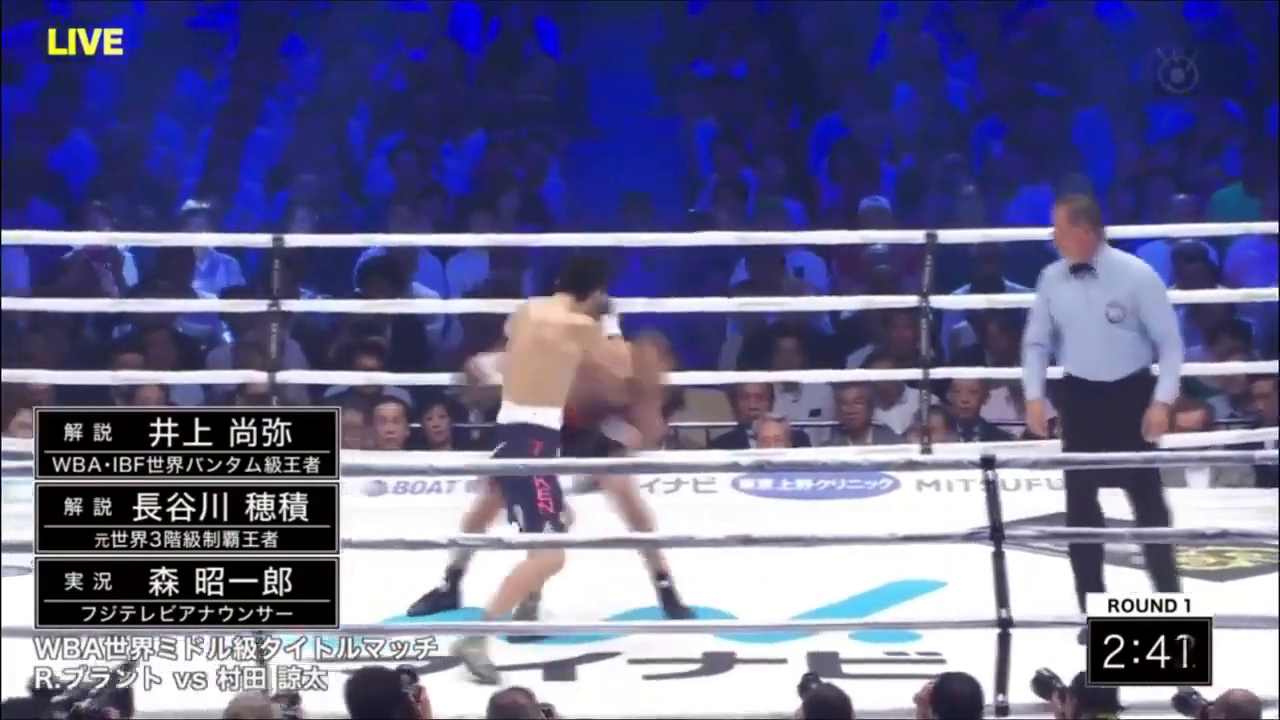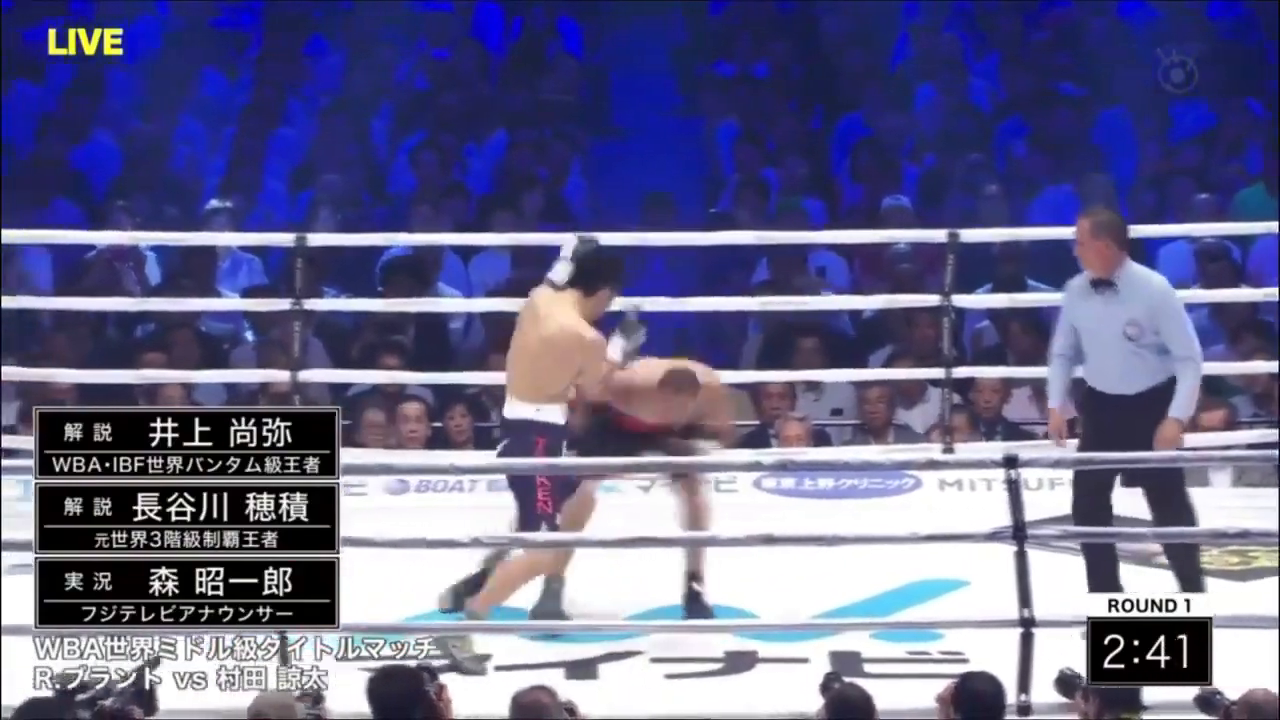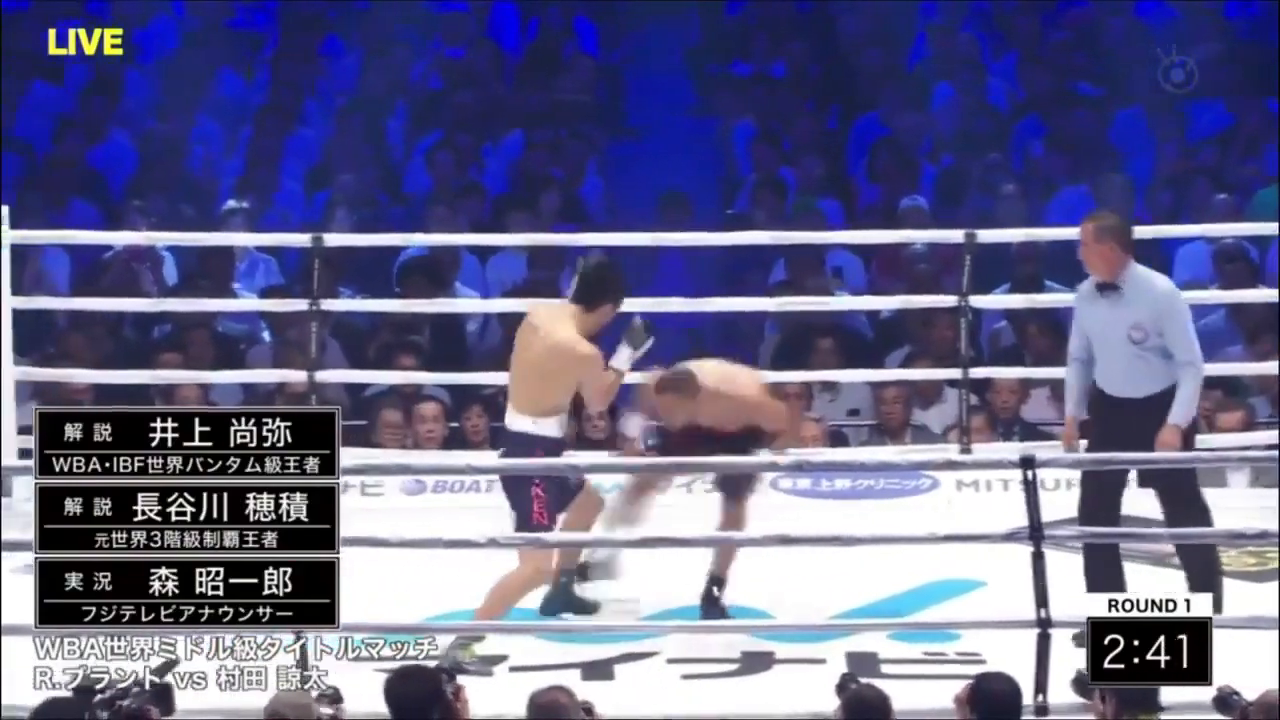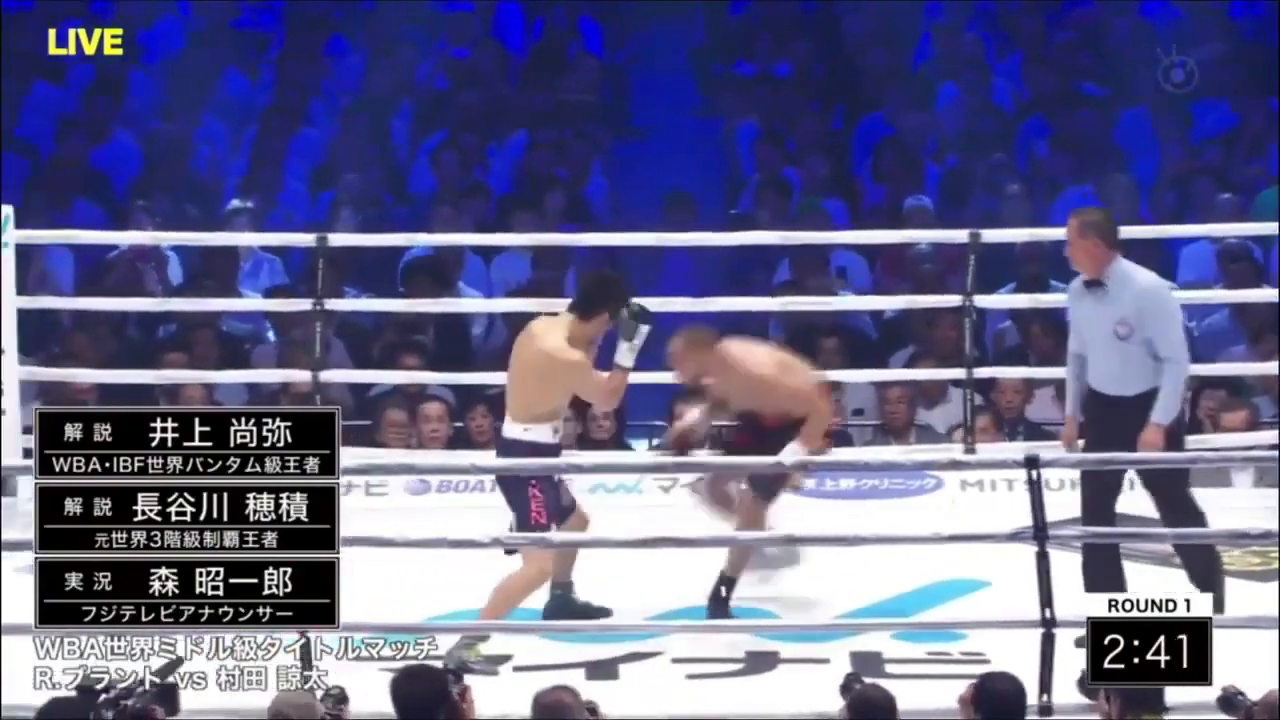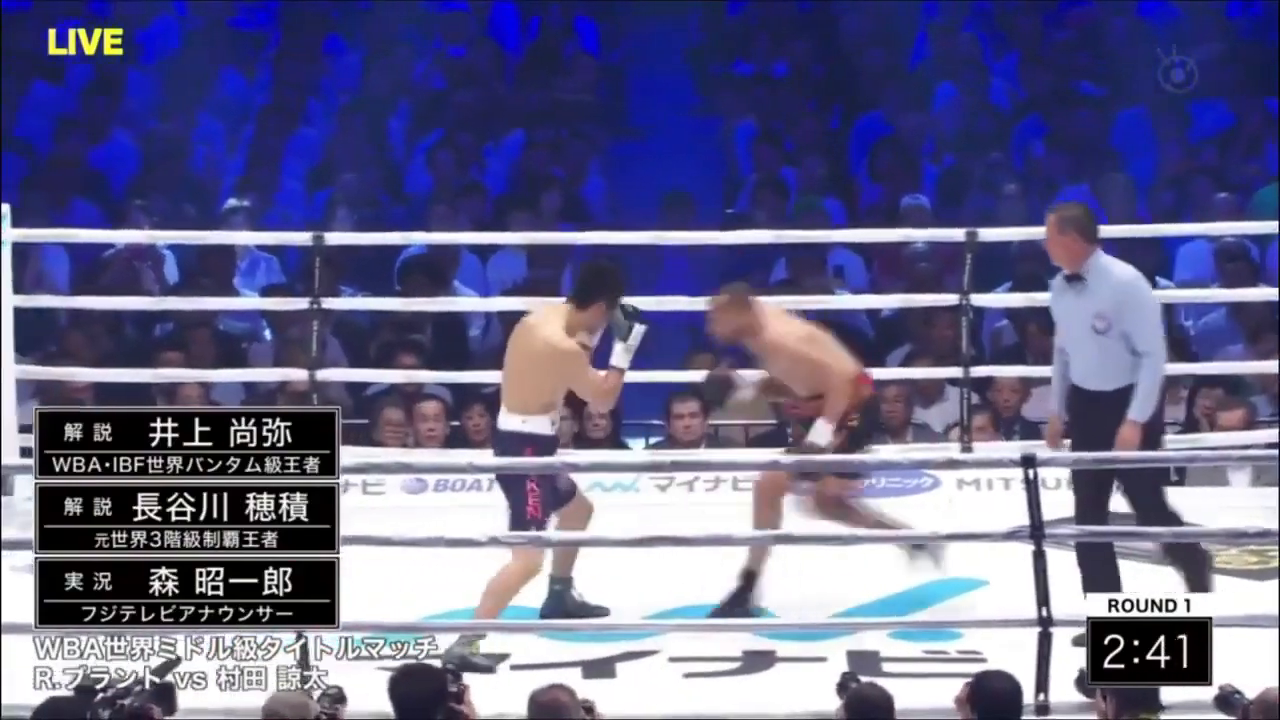
dt=0.1s
person 1, frame 1
left shoulder: (1134, 275)
right shoulder: (1053, 279)
left elbow: (1170, 341)
right elbow: (1036, 342)
left wrist: (1162, 402)
right wrist: (1034, 397)
left hip: (1130, 396)
right hip: (1079, 397)
left knee: (1146, 495)
right knee: (1079, 500)
left ankle: (1166, 587)
right ankle: (1092, 605)
person 1, frame 2
left shoulder: (1154, 289)
right shoulder: (1077, 291)
left elbow: (1189, 358)
right elbow: (1062, 352)
left wrist: (1176, 419)
right wrist: (1056, 406)
left hip: (1151, 405)
right hip: (1100, 406)
left knee: (1168, 504)
right knee: (1088, 502)
left ankle: (1191, 591)
right ankle: (1106, 598)
person 1, frame 3
left shoulder: (1160, 293)
right shoulder: (1086, 295)
left elbow: (1191, 362)
right elbow: (1078, 358)
left wrist: (1178, 423)
right wrist: (1073, 413)
left hip: (1160, 411)
right hip: (1110, 410)
left knee: (1183, 508)
right knee: (1095, 508)
left ankle: (1207, 594)
person 1, frame 4
left shoulder: (1148, 289)
right shoulder: (1077, 292)
left elbow: (1176, 360)
left wrist: (1158, 424)
right wrist: (1072, 413)
left hip: (1151, 410)
right hip: (1103, 409)
left knee: (1176, 508)
right knee: (1094, 511)
left ankle: (1209, 593)
person 1, frame 5
left shoulder: (1126, 284)
right shoulder: (1060, 288)
left elbow: (1153, 355)
left wrist: (1135, 420)
right wrist: (1056, 410)
left hip: (1130, 406)
right hip: (1086, 406)
left knee: (1149, 506)
right knee: (1089, 511)
left ankle: (1197, 576)
person 2, frame 1
left shoulder: (526, 313)
right shoulder: (582, 327)
right elbow: (608, 359)
right wrist: (608, 328)
left hip: (513, 434)
right hip: (531, 441)
left knee: (551, 531)
right knee: (549, 555)
left ankle: (515, 615)
right ankle: (473, 638)
person 2, frame 2
left shoulder: (537, 302)
right shoulder: (585, 338)
right elbow: (593, 391)
left wrist: (566, 261)
right wrist: (619, 348)
left hip: (520, 428)
right hip: (535, 438)
left knee: (580, 503)
right knee: (539, 555)
right ankle: (458, 631)
person 2, frame 3
left shoulder: (538, 315)
right shoulder: (579, 351)
right elbow: (598, 401)
left wrist: (577, 287)
right wrist: (627, 354)
left hip: (532, 440)
right hip: (532, 450)
left knee: (588, 501)
right knee: (537, 565)
left ankle: (562, 590)
right ankle: (463, 644)
person 2, frame 4
left shoulder: (539, 327)
right shoulder: (568, 358)
right elbow: (606, 399)
left wrist: (600, 344)
right wrist: (628, 346)
left hip: (530, 446)
right hip: (527, 456)
left knee: (575, 522)
right knee: (540, 564)
left ankle: (562, 598)
right ankle: (467, 645)
person 2, frame 5
left shoulder: (537, 318)
right shoulder: (563, 346)
right elbow: (603, 398)
left wrist: (593, 336)
right wrist: (624, 346)
left hip: (525, 440)
right hip: (525, 447)
left knee: (578, 509)
right knee: (529, 557)
left ankle: (561, 595)
right ankle: (465, 643)
person 3, frame 1
left shoulder: (645, 377)
left elbow: (647, 437)
left hip: (588, 429)
left knee: (627, 498)
right knee: (488, 504)
left ankle: (665, 588)
right ankle: (450, 588)
person 3, frame 2
left shoulder: (713, 392)
right shoulder: (630, 384)
left elbow: (723, 432)
left hip: (671, 429)
right hip: (619, 419)
left knee: (692, 494)
left ankle: (694, 589)
person 3, frame 3
left shoulder: (741, 397)
right shoulder: (659, 388)
left elbow: (785, 424)
right wrist: (635, 432)
left hip: (749, 428)
right hip: (704, 425)
left knee: (734, 506)
right knee: (644, 482)
left ankle: (713, 591)
right ankle: (606, 554)
person 3, frame 4
left shoulder: (753, 371)
right shoulder: (716, 359)
left elbow: (821, 409)
right elbow: (720, 397)
left wrist: (792, 455)
right wrist: (694, 421)
left hip: (800, 418)
right hip: (765, 413)
left knee: (752, 505)
right knee: (715, 488)
left ankle: (723, 591)
person 3, frame 5
left shoulder: (777, 337)
right shoulder: (762, 321)
left elbow: (838, 378)
right elbow: (786, 382)
left wrist: (820, 434)
right wrist: (743, 389)
left hip: (849, 403)
right hip: (823, 401)
left knee: (770, 487)
right knee: (821, 497)
left ankle: (744, 592)
